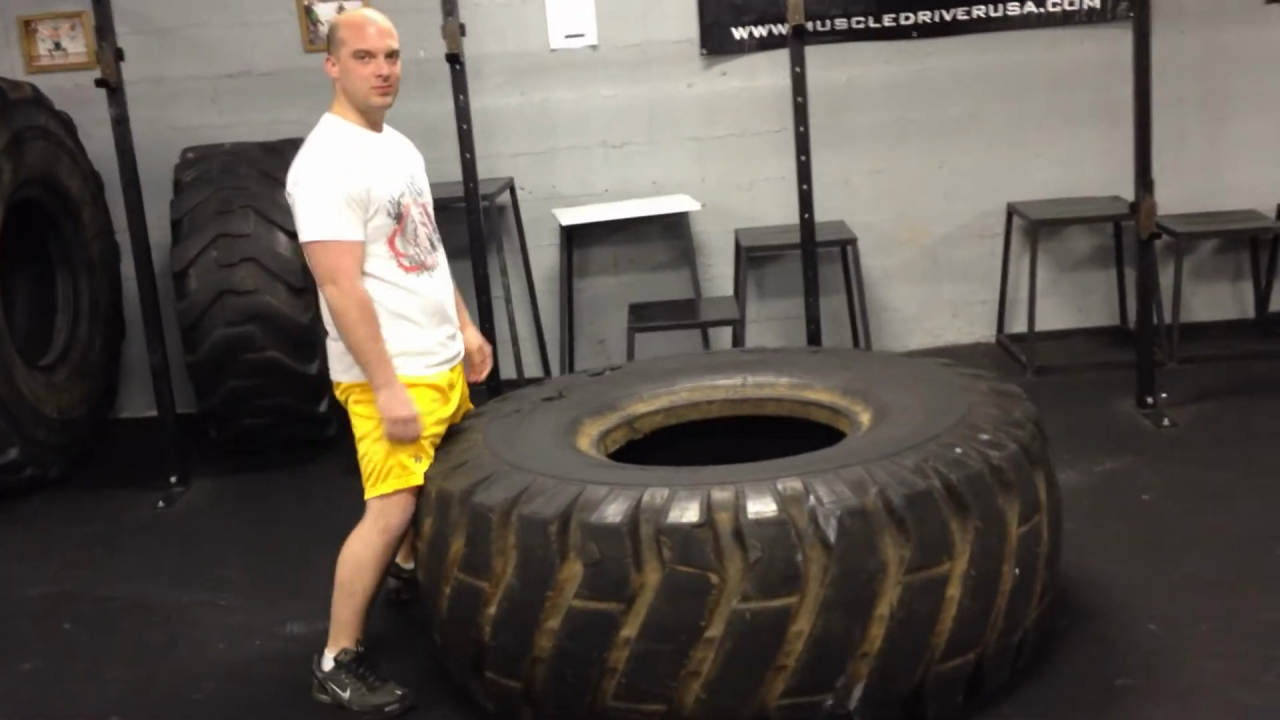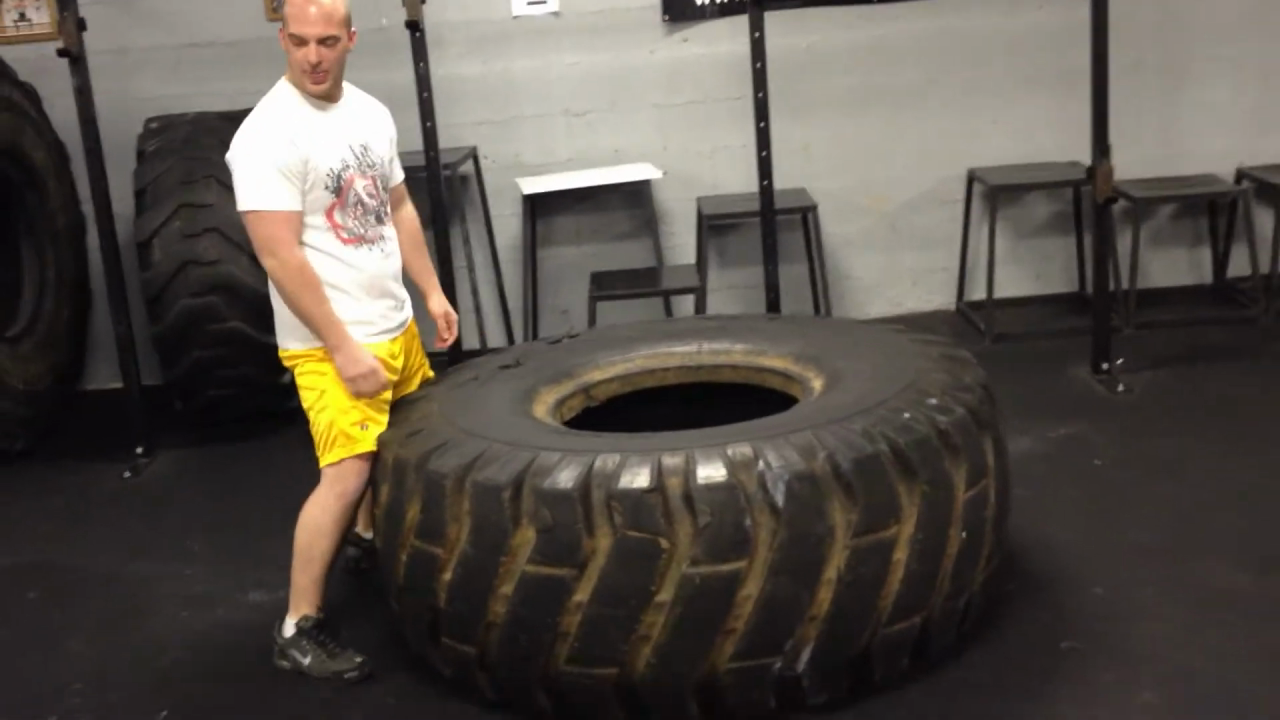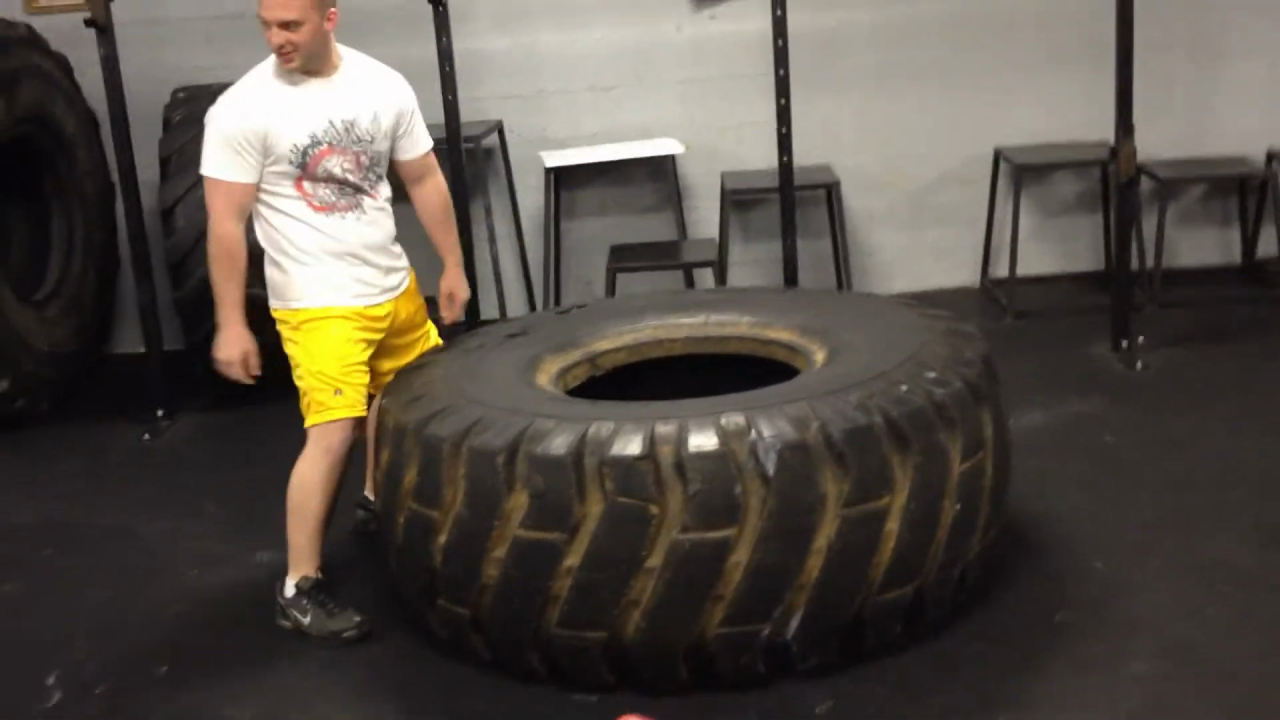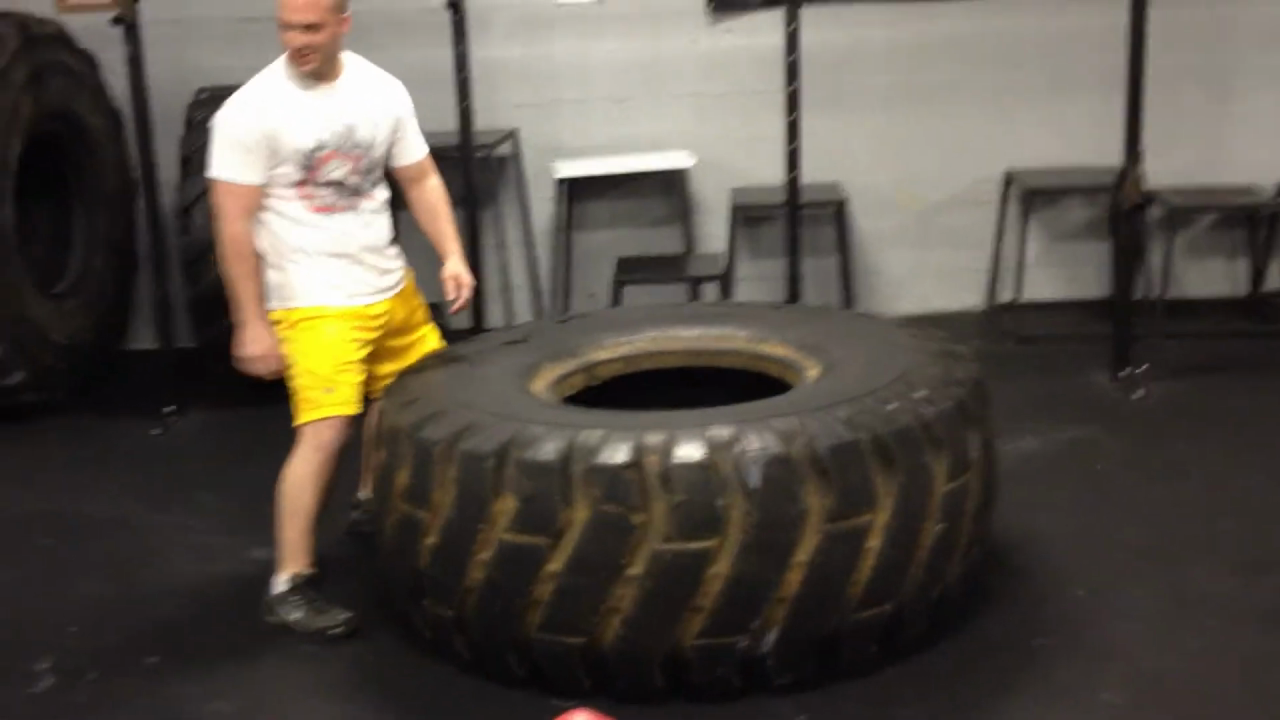
dt=0.4s
person 1, frame 1
left shoulder: (398, 147)
right shoulder: (329, 163)
right elbow: (342, 287)
left wrist: (464, 326)
right wrist: (386, 387)
left hip: (442, 357)
right hip: (394, 371)
right knee: (392, 508)
left ankle: (409, 569)
right ankle: (338, 662)
person 1, frame 2
left shoulder: (370, 112)
right shoulder: (269, 134)
right elbow: (280, 255)
left wrist: (431, 293)
right wrist: (342, 346)
left hip: (393, 324)
right hip: (330, 341)
right knee: (346, 473)
left ankle: (370, 537)
right ankle: (298, 629)
person 1, frame 3
left shoulder: (384, 86)
right shoulder: (243, 107)
left elbow: (424, 180)
right elbow: (225, 222)
left wrist: (452, 266)
right wrist: (231, 324)
left hip: (394, 284)
right hip: (320, 303)
right knee: (332, 436)
left ankle: (379, 498)
right ankle: (299, 589)
person 1, frame 4
left shoulder: (381, 90)
right shoulder: (252, 110)
left elbow: (420, 179)
right elbow: (234, 224)
left wrist: (452, 255)
right wrist: (251, 322)
left hip: (391, 283)
right hip: (317, 302)
right knee: (324, 433)
left ankle: (373, 499)
right ankle: (289, 585)
